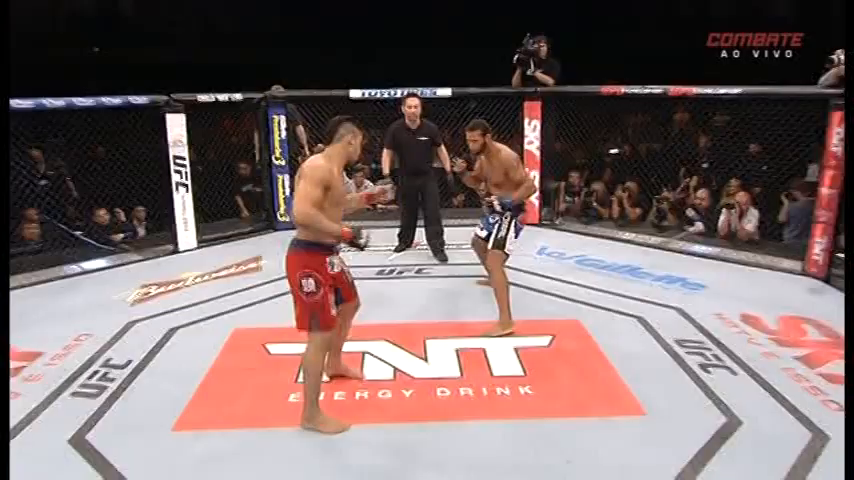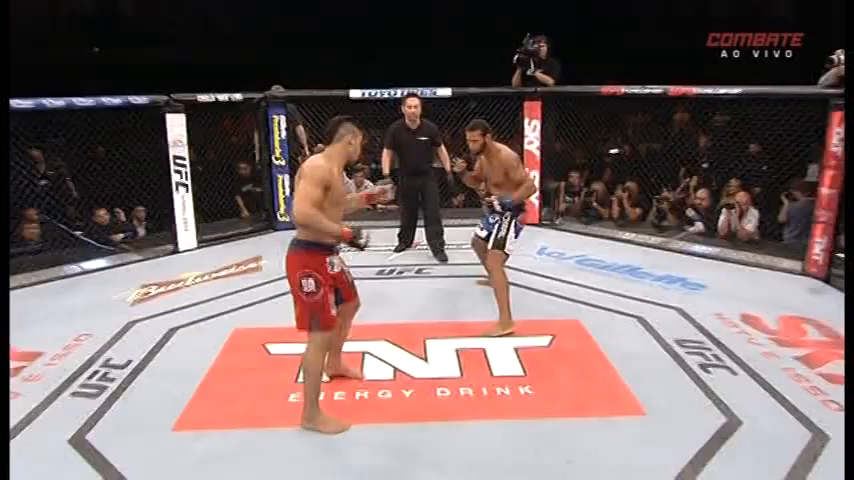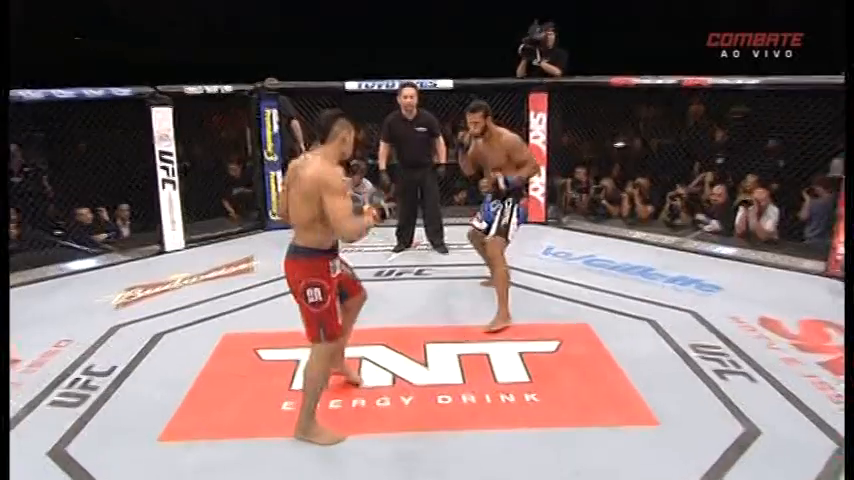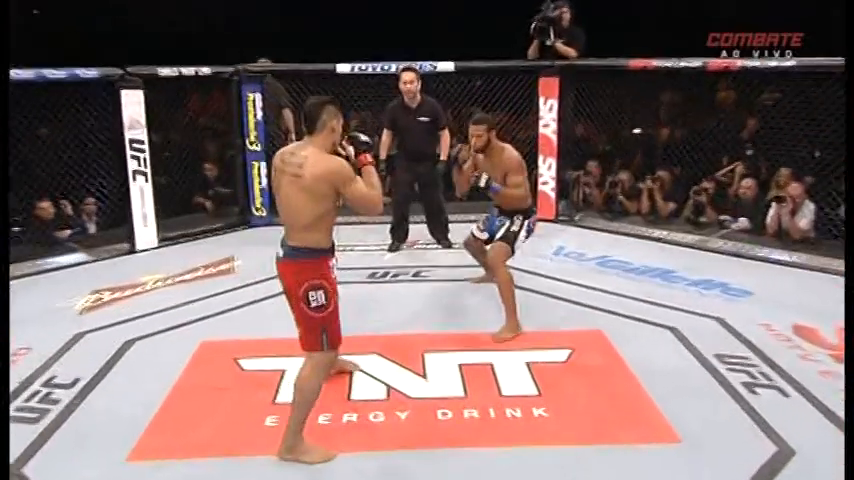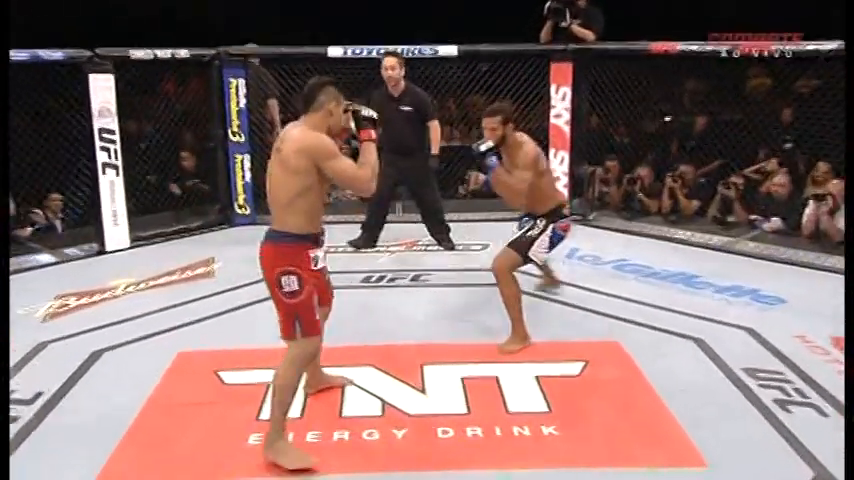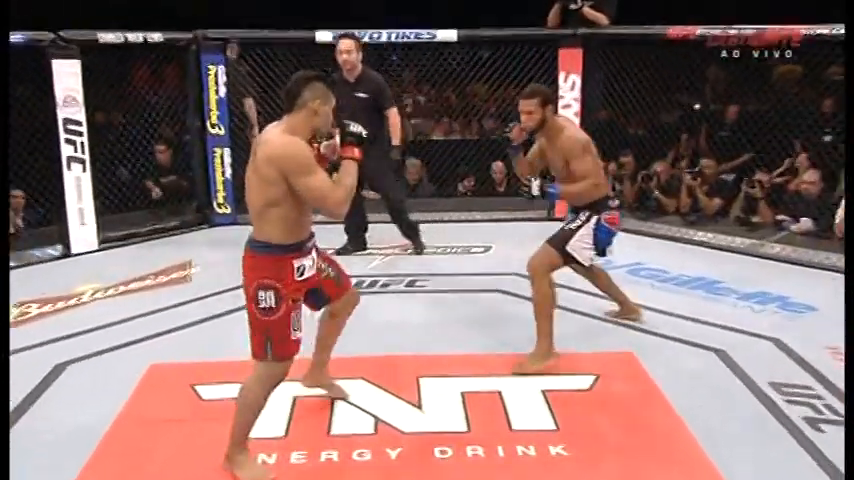
dt=0.3s
person 1, frame 1
left shoulder: (333, 169)
right shoulder: (319, 167)
right elbow: (302, 213)
left wrist: (368, 197)
right wrist: (345, 233)
left hip: (327, 255)
right hip: (308, 259)
left knee: (349, 304)
right knee: (320, 335)
left ankle: (334, 364)
right ankle: (311, 415)
person 1, frame 2
left shoulder: (333, 170)
right shoulder: (319, 167)
right elbow: (302, 213)
left wrist: (369, 197)
right wrist: (345, 233)
left hip: (327, 255)
right hip: (308, 258)
left knee: (349, 303)
right knee: (321, 335)
left ankle: (334, 364)
right ankle: (311, 415)
person 1, frame 3
left shoulder: (298, 164)
right shoulder: (330, 174)
left elbow: (283, 211)
right elbow: (347, 231)
right wrist: (370, 215)
left hip: (322, 257)
right hip: (310, 265)
left knee: (355, 297)
right knee: (326, 345)
left ankle: (338, 365)
right ankle: (306, 426)
person 1, frame 4
left shoulder: (283, 156)
right shoulder: (333, 167)
right elbow: (374, 206)
right wrist: (364, 159)
left hip: (293, 253)
right hip: (308, 264)
right knee: (320, 353)
left ankle: (331, 361)
right ankle: (292, 443)
person 1, frame 5
left shoulder: (295, 134)
right shoulder: (313, 142)
right elbow: (366, 184)
left wrist: (345, 135)
right wrist: (367, 135)
left hip: (306, 246)
right hip: (288, 253)
left knee: (318, 311)
right knee: (303, 344)
left ankle: (314, 378)
right ankle: (275, 437)
person 1, frame 6
left shoulder: (280, 133)
right shoulder: (287, 148)
right elbow: (337, 205)
right wrist: (352, 153)
left hip: (302, 251)
right hip: (272, 263)
left knee: (345, 297)
right knee: (273, 367)
left ankle: (317, 372)
person 2, frame 1
left shoulder: (506, 157)
right shoulder: (481, 156)
left elbow: (530, 186)
right elbow: (475, 182)
left wrist: (507, 202)
right wrist: (462, 172)
left hip: (510, 213)
right hip: (496, 211)
left knee: (494, 262)
right knee: (478, 242)
left ankle: (505, 322)
right ankle: (493, 279)
person 2, frame 2
left shoulder: (506, 157)
right shoulder: (482, 156)
left elbow: (530, 186)
right elbow: (475, 182)
left wrist: (506, 201)
right wrist: (462, 173)
left hip: (510, 214)
right hip: (496, 210)
left knee: (494, 262)
right knee: (478, 242)
left ankle: (505, 322)
right ankle: (494, 279)
person 2, frame 3
left shoulder: (509, 140)
right shoulder: (477, 140)
left elbow: (534, 166)
right elbow: (468, 171)
left wrist: (511, 180)
right wrist: (463, 150)
left hip: (511, 199)
right hip: (492, 197)
left knee: (494, 251)
right knee: (475, 236)
left ankle: (503, 314)
right ankle: (496, 276)
person 2, frame 4
left shoulder: (510, 158)
right shoulder: (477, 155)
left elbow: (523, 197)
right elbow: (461, 189)
left wrist: (492, 186)
right wrist: (459, 165)
left hip: (519, 217)
right hip: (500, 212)
left knee: (495, 257)
right knee: (472, 243)
left ankle: (512, 324)
right ankle: (491, 274)
person 2, frame 5
left shoulder: (527, 154)
right shoulder: (510, 144)
left elbow: (517, 198)
right elbow: (505, 181)
left wrist: (491, 161)
right wrist: (484, 179)
left hip: (551, 221)
right hip: (540, 215)
left knee: (501, 266)
right knee: (524, 252)
left ankle: (519, 335)
right ankle: (549, 277)
person 2, frame 6
left shoulder: (571, 138)
right shoulder: (546, 134)
left elbow: (593, 184)
right elbow: (526, 172)
left wrist: (552, 191)
right wrist: (516, 147)
left hip: (598, 214)
right hip: (589, 212)
left knee: (538, 266)
right knee: (581, 264)
left ankle: (544, 351)
right ankle: (628, 308)
person 3, frame 1
left shoulder: (430, 128)
right shoulder: (395, 129)
left elbow: (440, 149)
right elbow: (387, 152)
left wrist: (448, 171)
right wrist: (386, 175)
left hip: (427, 177)
right hip: (407, 177)
left knee: (433, 212)
right knee: (407, 212)
person 3, frame 2
left shoulder: (430, 128)
right shoulder: (395, 129)
left elbow: (440, 149)
right elbow: (387, 152)
left wrist: (448, 171)
right wrist: (386, 175)
left hip: (428, 176)
right hip: (407, 177)
left knee: (432, 213)
right knee: (408, 212)
person 3, frame 3
left shoulder: (428, 118)
right shoulder: (391, 121)
left elbow: (438, 140)
right elbow: (384, 146)
left wrist: (442, 164)
right wrist: (383, 171)
left hip: (427, 169)
right hip: (405, 171)
left knee: (432, 206)
right knee: (406, 208)
right ankle: (404, 240)
person 3, frame 4
left shoulder: (432, 106)
right shoulder: (394, 108)
left elbow: (444, 133)
right elbow: (387, 134)
left wrist: (442, 160)
right wrist: (382, 160)
left hip: (428, 163)
right hip: (404, 162)
left knee: (434, 202)
right knee: (399, 201)
left ankle: (442, 236)
right ankle: (398, 238)
person 3, frame 5
left shoulder: (417, 96)
right shoulder: (378, 97)
left elbow: (433, 125)
left wrist: (434, 155)
left hip: (415, 157)
right hip: (391, 157)
left knee: (429, 199)
right knee: (378, 197)
left ankle: (443, 236)
right ankle: (368, 237)
person 3, frame 6
left shoulder: (374, 81)
right shoulder: (335, 83)
left elbow: (392, 114)
left wrist: (396, 147)
left hip: (374, 148)
left knee: (391, 193)
right knee: (350, 196)
left ankle: (412, 234)
right ankle: (356, 239)
